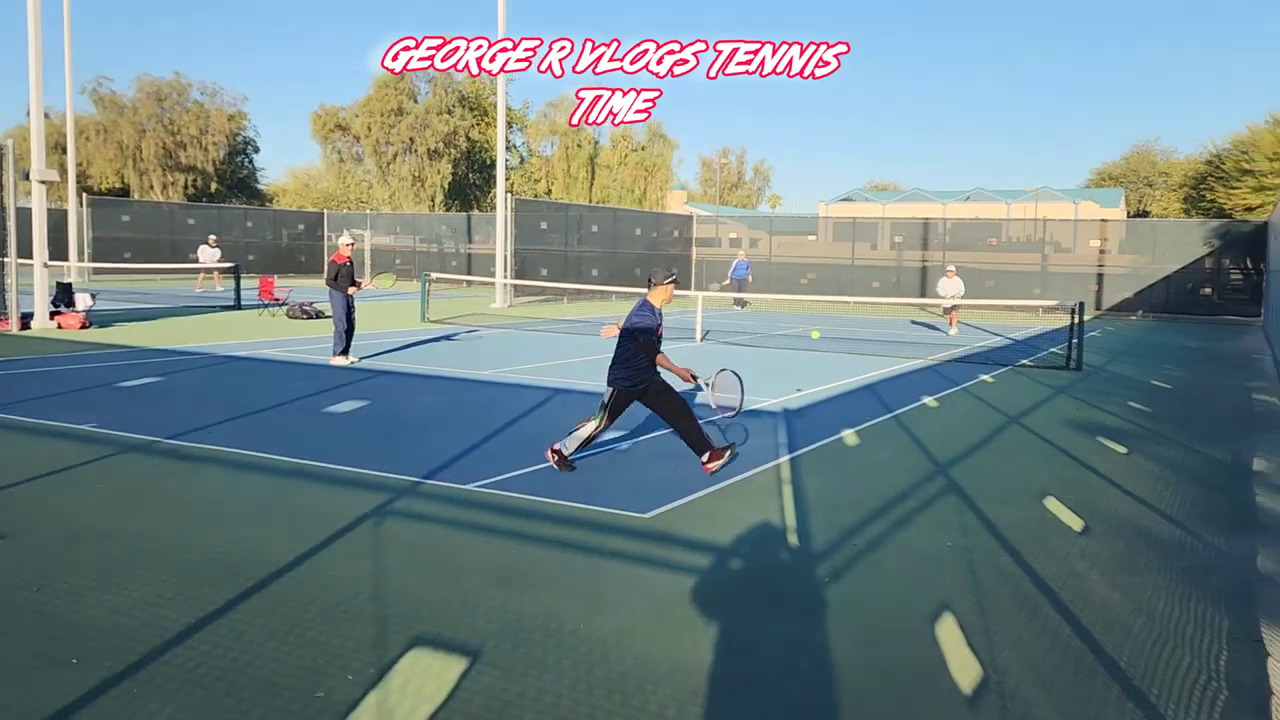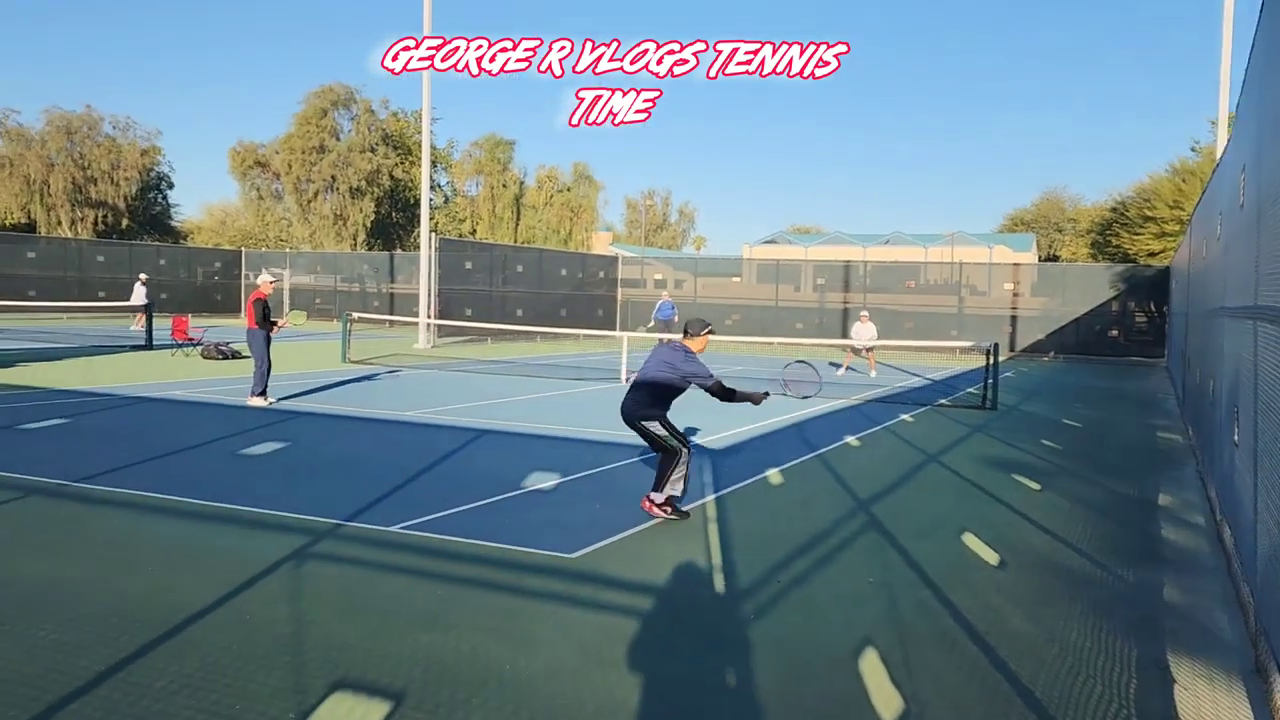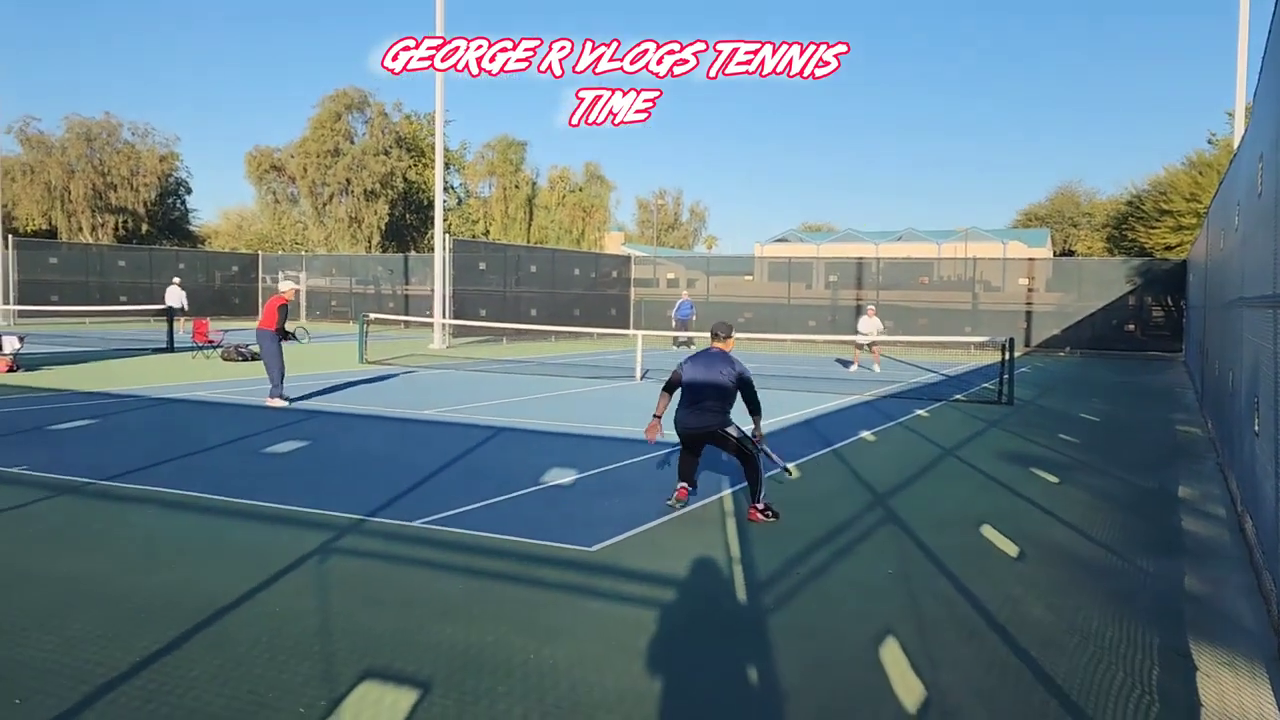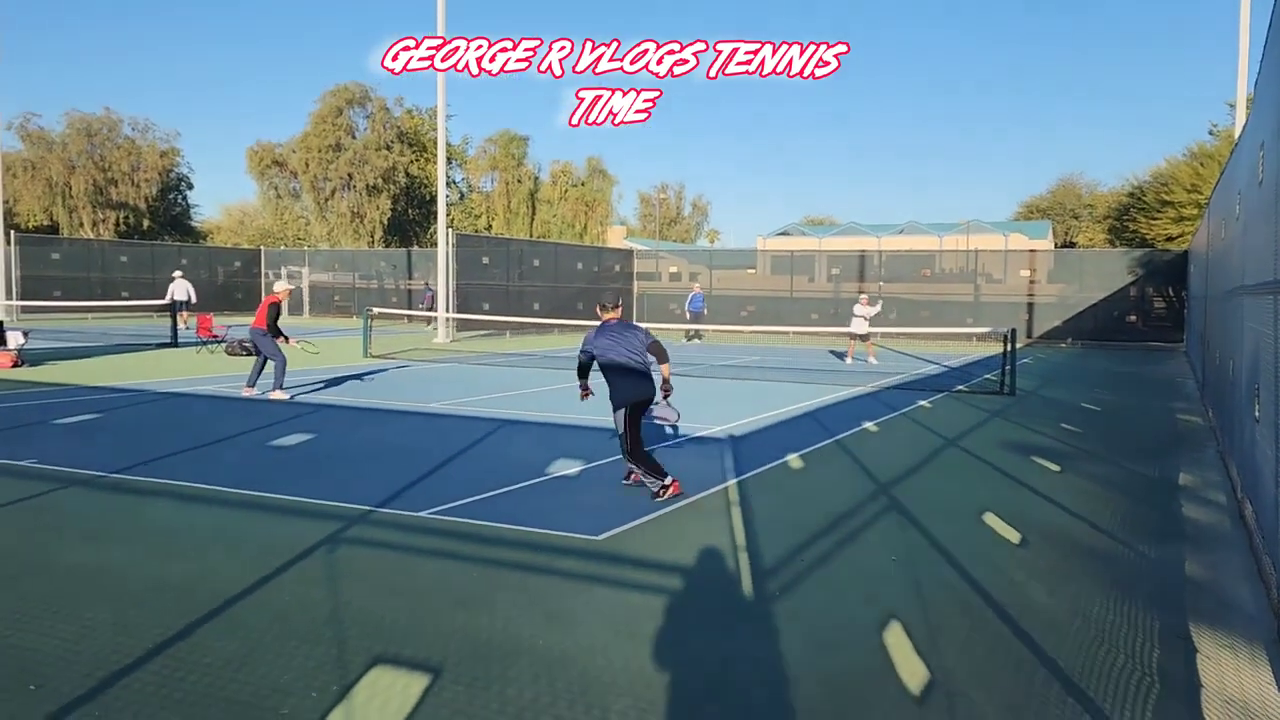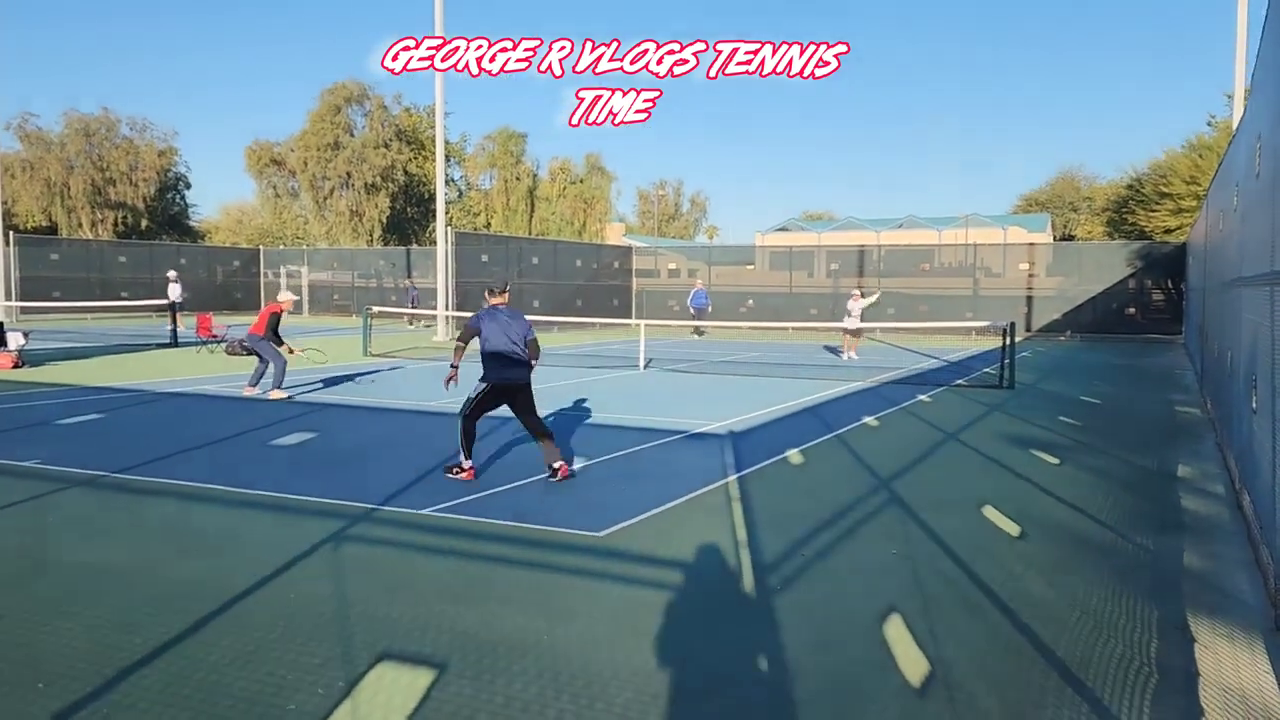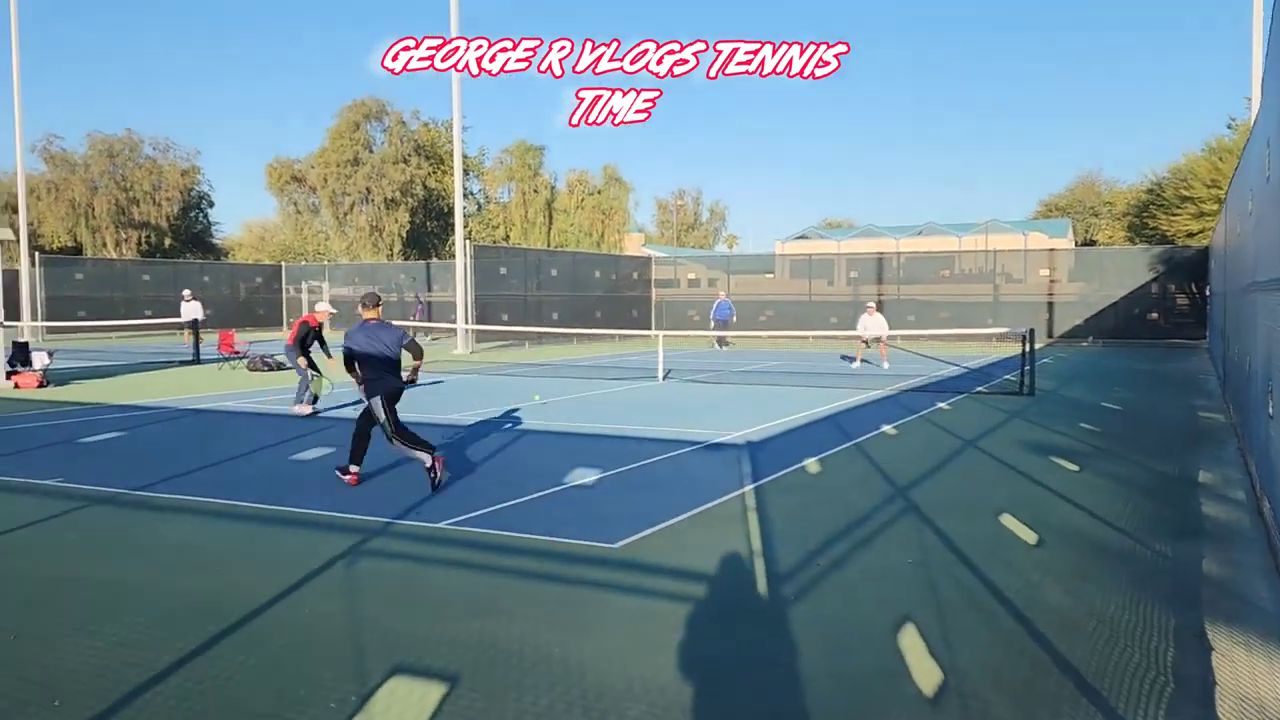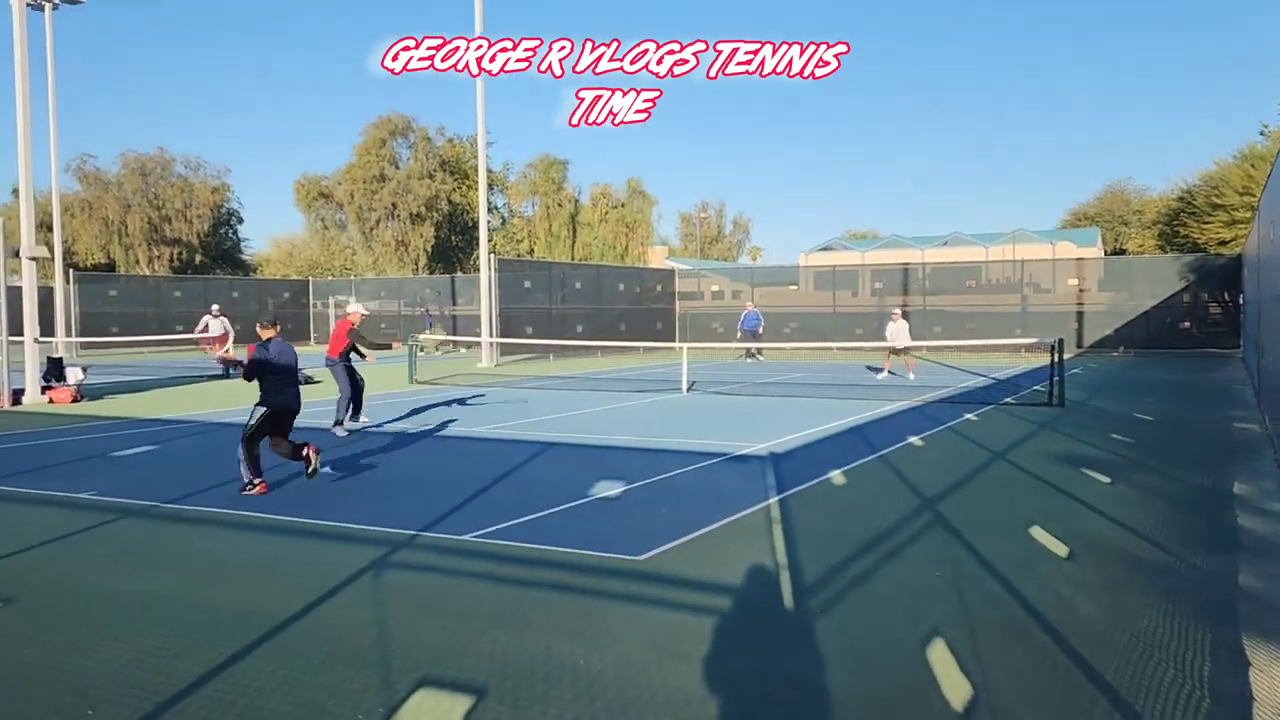
dt=0.4s
person 1, frame 1
left shoulder: (652, 310)
right shoulder: (645, 315)
right elbow: (651, 354)
left wrist: (620, 329)
right wrist: (677, 371)
left hip: (647, 377)
right hip: (624, 382)
left knee: (678, 408)
right knee: (600, 422)
left ankle: (708, 456)
right ankle: (559, 452)
person 1, frame 2
left shoulder: (664, 348)
right shoulder: (690, 363)
right elbow: (722, 393)
left wrist: (640, 376)
right wrist: (754, 397)
left hip: (632, 409)
right hip: (644, 414)
left knee: (673, 451)
right knee: (680, 451)
left ankle: (658, 499)
right ankle: (658, 500)
person 1, frame 3
left shoulder: (690, 360)
right shoulder: (736, 367)
left elbow: (668, 389)
right elbow: (752, 401)
left wrist: (657, 418)
right wrist: (757, 428)
left hip: (684, 424)
right hip: (715, 423)
left knee: (689, 452)
right knee: (750, 455)
left ankle: (683, 489)
right ankle: (757, 507)
person 1, frame 4
left shoulder: (593, 337)
right shoulder: (637, 330)
left elbow: (583, 370)
right elbow: (662, 355)
left wrist: (584, 387)
right wrist: (666, 382)
left hip: (624, 397)
right hip: (647, 391)
left knee: (632, 448)
right knee: (630, 435)
left ankle: (667, 484)
right ankle: (637, 470)
person 1, frame 5
left shoulder: (481, 317)
right shoulder: (521, 319)
left elbow: (462, 341)
right elbow: (534, 352)
left wrist: (454, 367)
left hip: (496, 379)
right hip: (521, 379)
left knee: (468, 416)
right knee: (533, 422)
left ankle: (466, 466)
right ankle: (558, 465)
person 1, frame 6
left shoulder: (352, 334)
right shoulder: (395, 330)
left elbow: (349, 364)
right elbow: (418, 352)
left wrist: (359, 380)
right wrist: (413, 373)
left hip: (377, 389)
right hip: (394, 386)
left knee: (395, 433)
right knee: (363, 424)
left ankle: (431, 459)
right ankle: (352, 471)
person 1, frame 7
left shoulder: (262, 348)
right shoulder: (288, 348)
left elbow: (248, 375)
left wrist: (245, 367)
right wrist: (250, 365)
left hip: (271, 403)
right hip: (292, 403)
left knee: (248, 441)
right knee: (279, 443)
left ankle: (256, 482)
right ankle: (306, 452)
